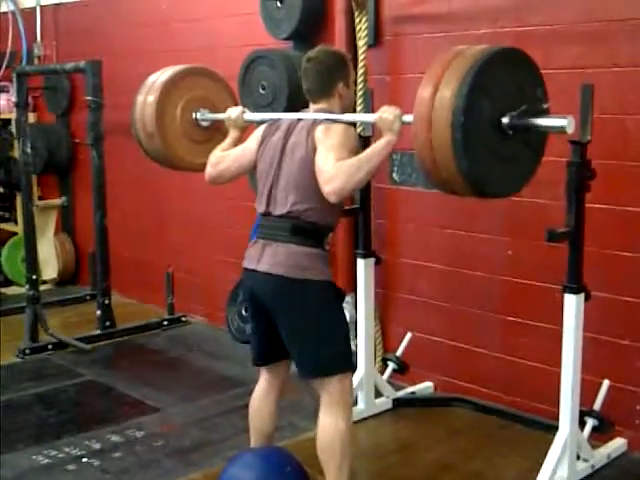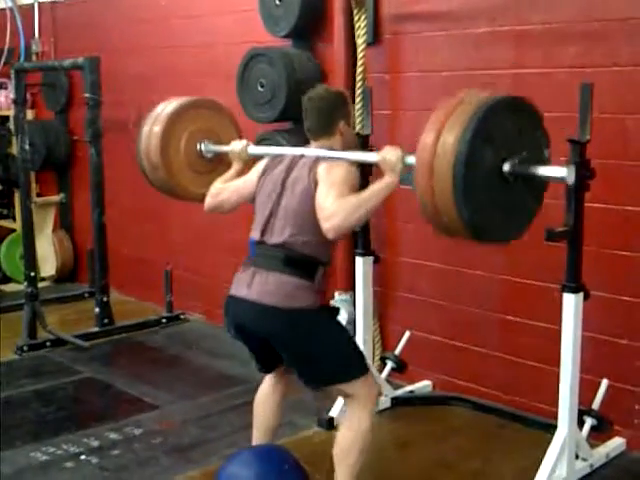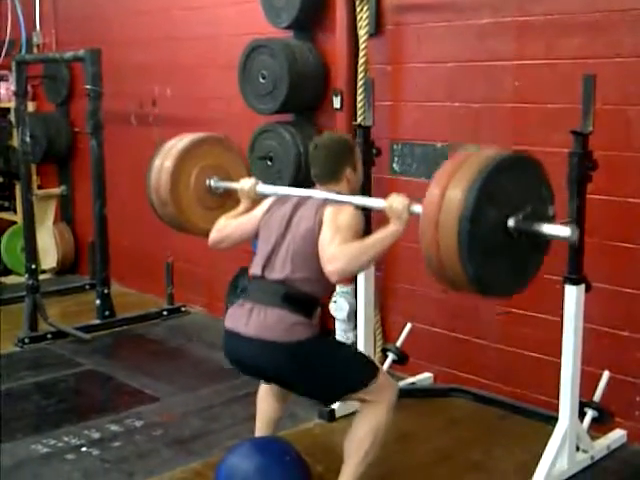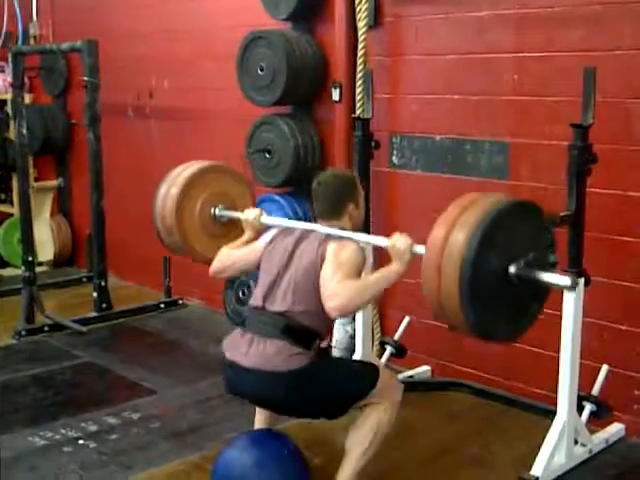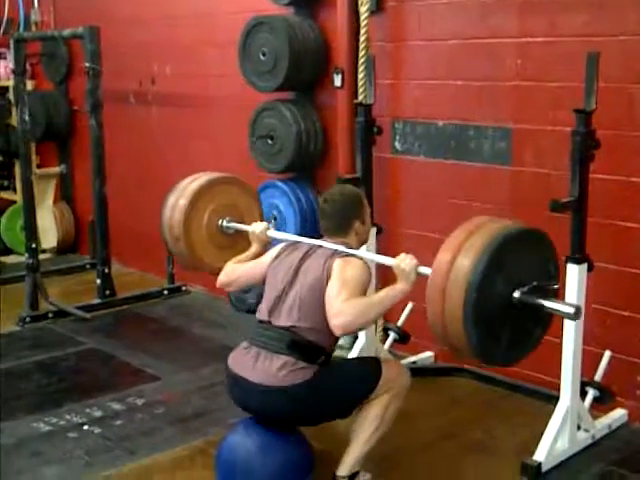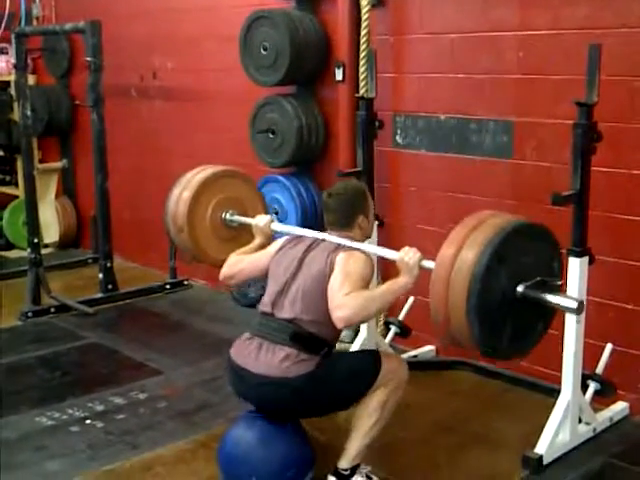
dt=0.3s
person 1, frame 1
left shoulder: (270, 128)
right shoulder: (334, 130)
left elbow: (213, 171)
right elbow: (334, 185)
left wrist: (233, 130)
right wrist: (387, 138)
left hip: (257, 266)
right hip: (299, 272)
left knee: (271, 376)
right knee: (335, 396)
person 1, frame 2
left shoulder: (272, 162)
right shoulder: (336, 167)
left elbow: (213, 202)
right elbow: (333, 222)
left wrist: (237, 164)
right wrist: (389, 178)
left hip: (239, 299)
right hip: (285, 303)
left knee: (279, 372)
right knee: (364, 394)
person 1, frame 3
left shoulder: (277, 201)
right shoulder: (341, 212)
left elbow: (217, 237)
right elbow: (336, 265)
left wrist: (246, 202)
right wrist: (394, 226)
left hip: (236, 333)
right hip: (280, 339)
left knee: (281, 371)
right knee: (382, 393)
person 1, frame 4
left shoulder: (279, 234)
right shoulder: (344, 248)
left elbow: (218, 266)
right elbow: (336, 302)
left wrist: (249, 233)
right wrist: (396, 266)
left hip: (233, 366)
right hip: (276, 375)
right knee: (389, 391)
person 1, frame 5
left shoulder: (286, 249)
right shoulder: (350, 265)
left elbow: (226, 280)
right elbow: (341, 320)
left wrist: (256, 246)
right wrist: (401, 286)
left hip: (238, 380)
right hip: (282, 391)
right knee: (397, 378)
person 1, frame 6
left shoulder: (289, 242)
right shoulder: (352, 259)
left elbow: (228, 273)
right elbow: (343, 313)
left wrist: (259, 239)
right wrist: (404, 280)
left hip: (240, 370)
right hip: (283, 381)
right knee: (394, 372)
